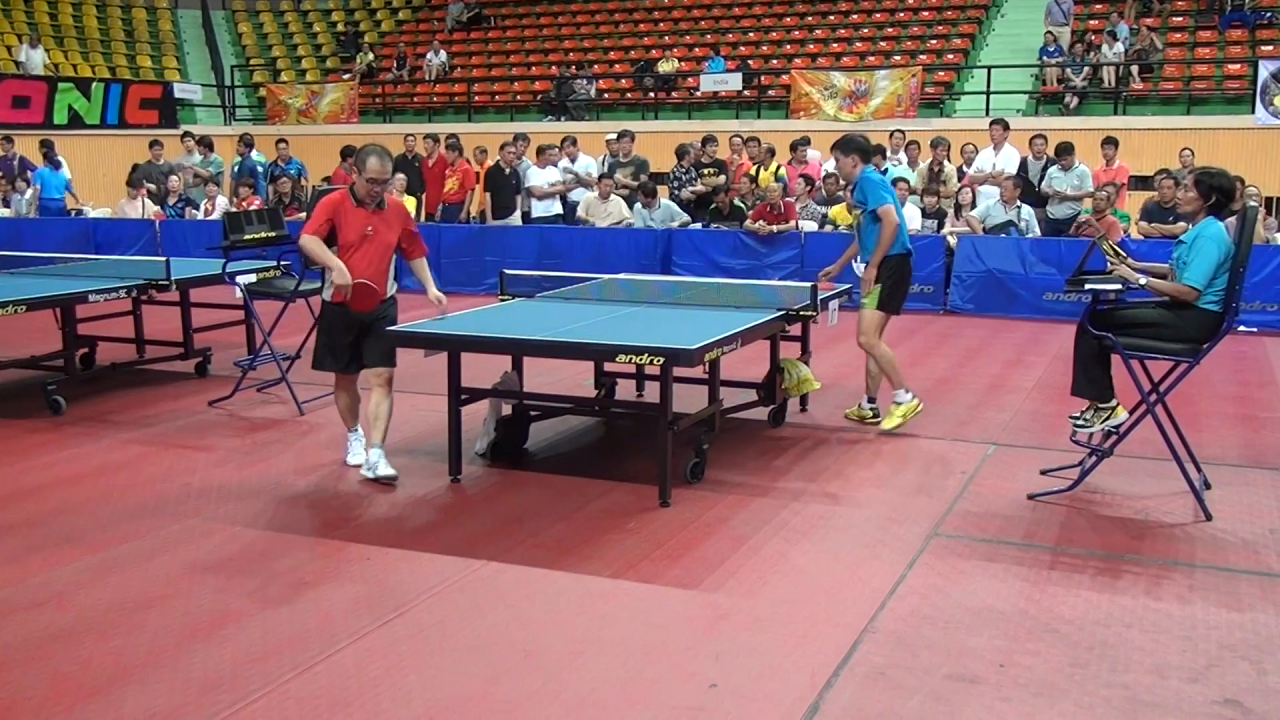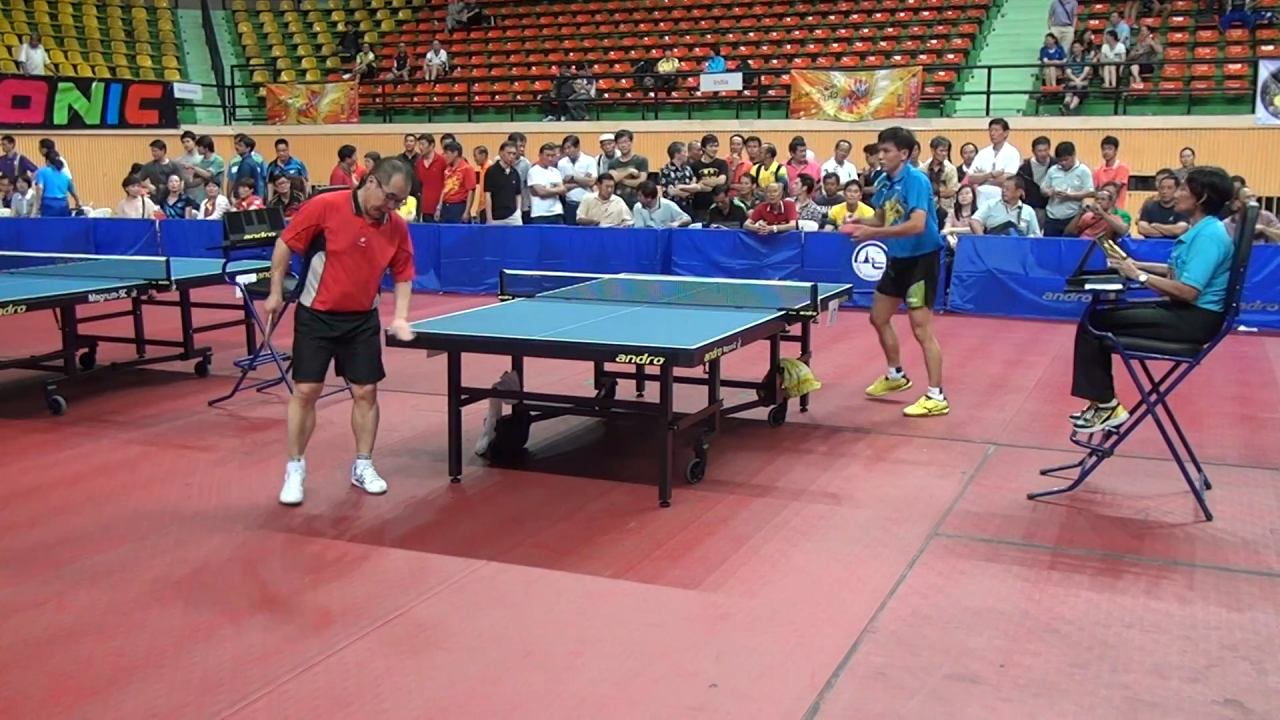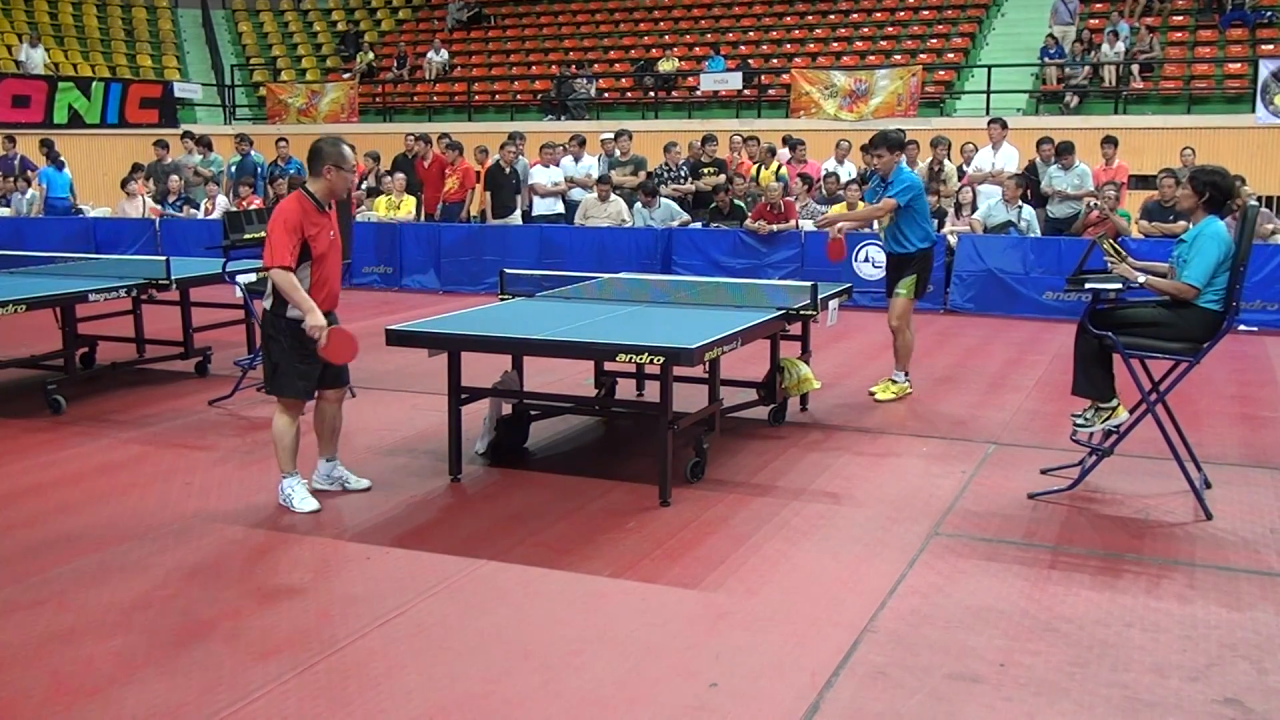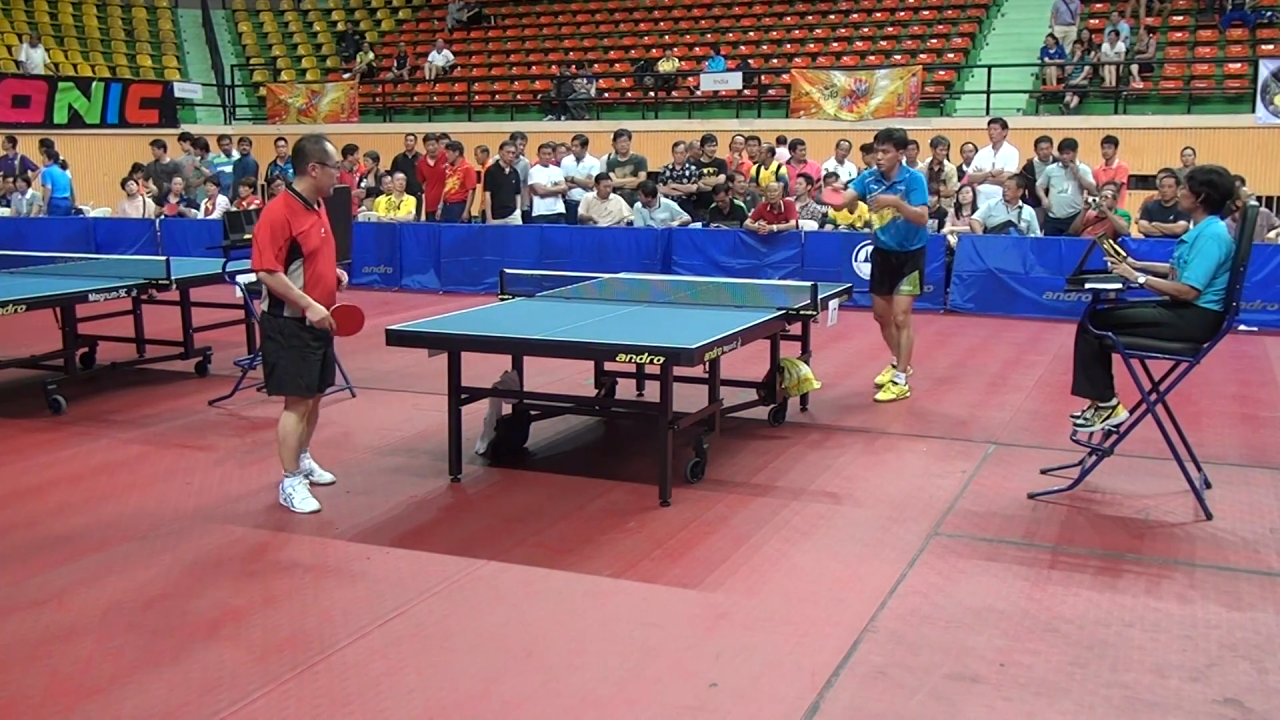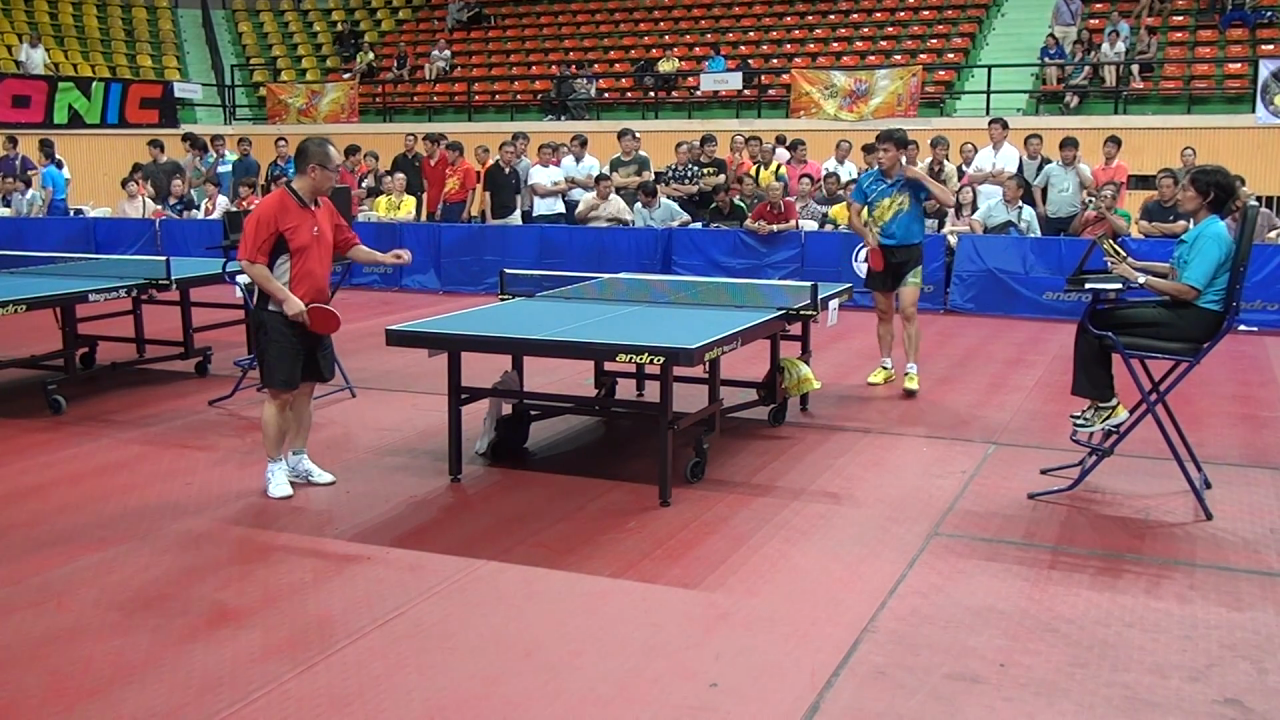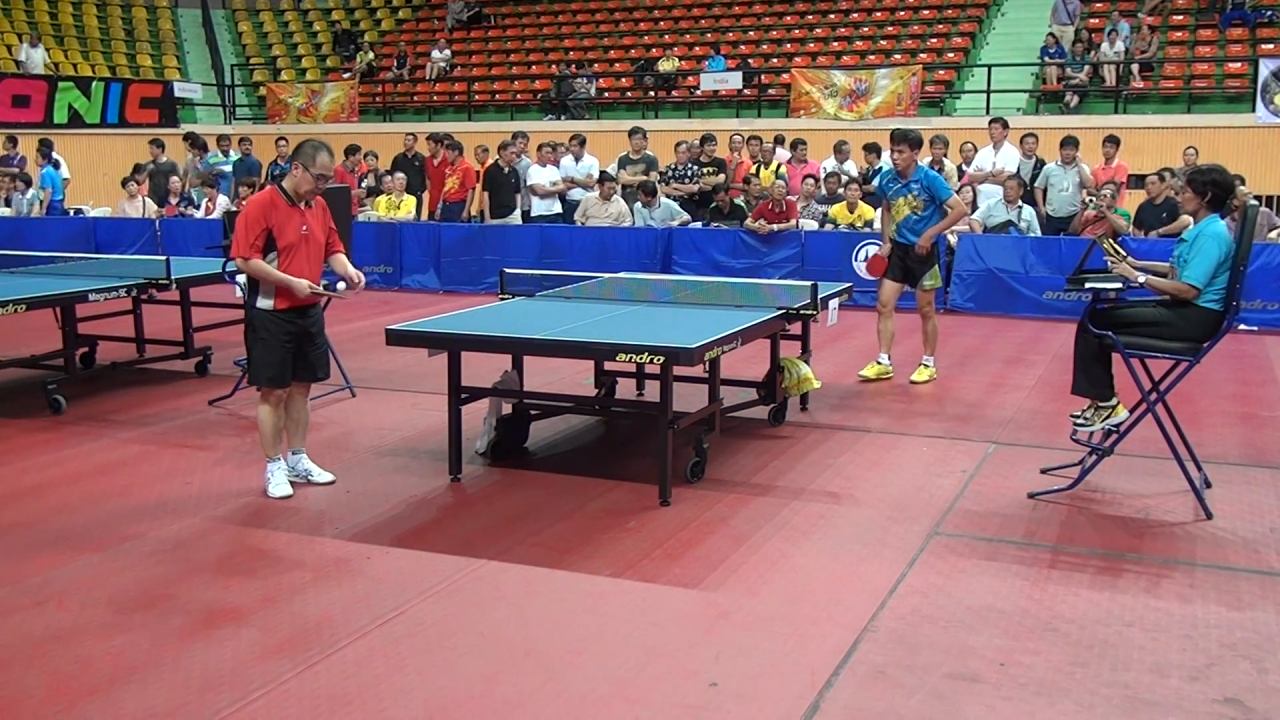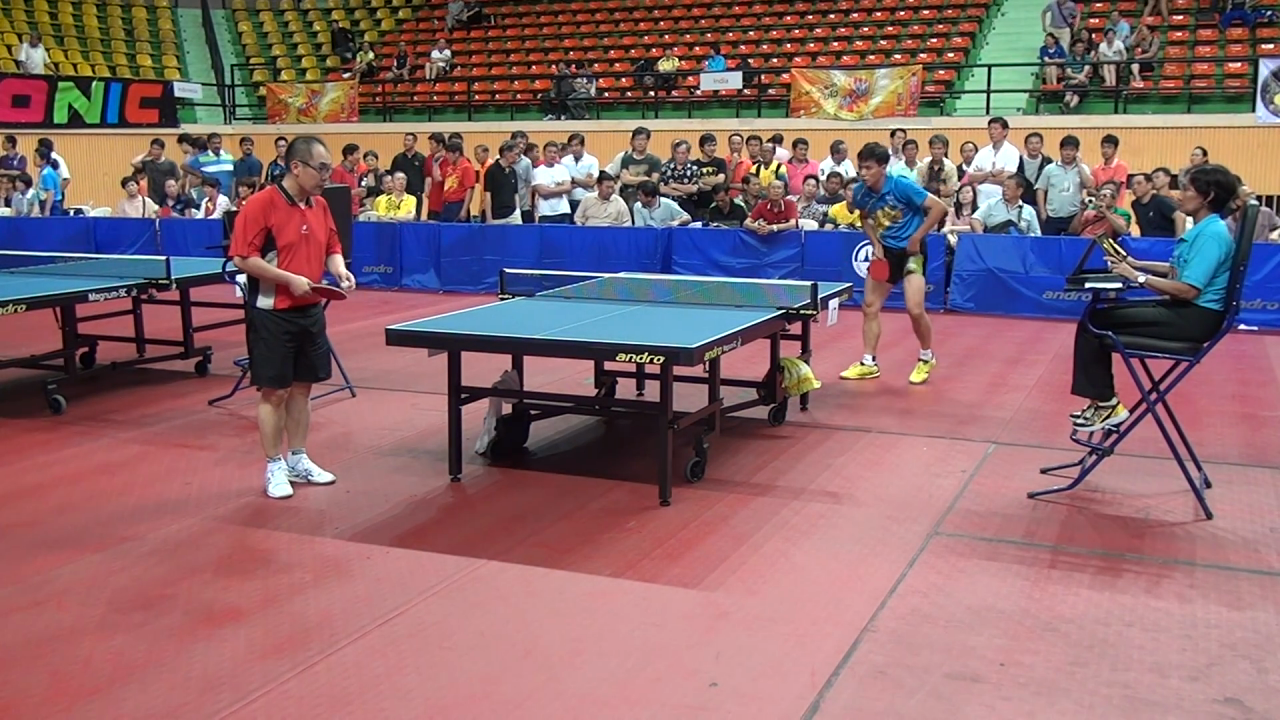
dt=0.5s
person 1, frame 1
left shoulder: (397, 210)
right shoulder: (333, 204)
left elbow: (414, 251)
right elbow: (308, 239)
left wrist: (430, 287)
right wrist: (337, 266)
left hip: (380, 307)
right hip: (339, 307)
left knee: (380, 378)
right knee: (345, 379)
left ankle: (374, 455)
right ankle: (355, 438)
person 1, frame 2
left shoulder: (397, 227)
right shoulder: (324, 207)
left elbow: (403, 275)
right elbow: (285, 245)
left wrist: (400, 317)
right wrist: (276, 291)
left hip: (362, 319)
right hip: (316, 315)
left knee: (366, 392)
right knee: (306, 391)
left ankle: (362, 466)
right ankle: (294, 468)
person 1, frame 3
left shoulder: (328, 207)
right shoulder: (290, 212)
right elbow: (279, 270)
right wrist: (310, 311)
left hip: (326, 320)
right hip: (291, 324)
left knee: (334, 392)
right knee: (291, 403)
left ankle: (328, 470)
right ankle: (289, 483)
person 1, frame 4
left shoulder: (317, 206)
right shoulder: (279, 212)
right elbow: (267, 271)
left wrist: (334, 272)
right wrist: (310, 305)
left hip: (317, 320)
right hip: (289, 323)
left knee: (313, 397)
right knee: (296, 402)
left ankle: (301, 460)
right ankle: (291, 483)
person 1, frame 5
left shoulder: (325, 207)
right shoulder: (271, 208)
left elbow: (348, 246)
right elbow: (249, 262)
left wrist: (383, 257)
right wrist: (287, 299)
right hip: (279, 317)
left knee: (305, 390)
right knee: (281, 394)
left ankle: (297, 460)
right ankle: (274, 468)
person 1, frame 6
left shoulder: (319, 206)
right shoulder: (261, 205)
left elbow: (331, 250)
right elbow: (243, 259)
left wrist: (348, 270)
right wrist: (290, 282)
left hip: (309, 313)
right hip: (271, 315)
left knee: (301, 388)
right knee: (273, 392)
left ankle: (298, 460)
right ankle: (274, 468)
person 1, frame 7
left shoulder: (320, 206)
right shoulder: (262, 205)
left elbow: (332, 248)
right elbow: (242, 258)
left wrist: (339, 270)
right wrist: (289, 279)
left hip: (311, 312)
right hip: (272, 315)
left knee: (301, 389)
right knee: (275, 392)
left ankle: (298, 460)
right ankle: (275, 468)
person 2, frame 1
left shoulder: (870, 181)
right shoulder: (862, 185)
left elbow: (892, 221)
left wrist: (873, 265)
right wrist: (839, 265)
left hip: (889, 265)
right hip: (880, 266)
left knee: (868, 339)
right knee: (868, 338)
left ankle: (904, 399)
right ankle: (869, 405)
person 2, frame 2
left shoulder: (916, 180)
right shoulder: (884, 182)
left elbow: (917, 225)
right elbow: (881, 219)
left wrist: (872, 233)
right wrist: (860, 223)
left hip: (921, 260)
right hip: (897, 260)
left knee: (921, 331)
right knee: (878, 318)
left ankle: (936, 398)
right ankle: (895, 375)
person 2, frame 3
left shoulder: (908, 181)
right shoulder: (878, 181)
left elbow: (880, 211)
right elbow: (868, 212)
left wrist: (838, 217)
right wrist: (844, 226)
left hip: (916, 256)
right hip: (896, 255)
left knee: (898, 321)
right knee: (897, 322)
left ankle: (901, 380)
right ankle: (898, 377)
person 2, frame 4
left shoulder: (914, 180)
right shoulder: (868, 178)
left elbow: (922, 219)
right elbow: (845, 201)
left wrist: (896, 203)
left hip: (909, 255)
right hip: (882, 253)
left knee: (901, 319)
right knee: (881, 315)
left ankle: (901, 381)
right ankle: (898, 364)
person 2, frame 5
left shoulder: (915, 178)
right shoulder: (867, 180)
left elbow: (949, 200)
right elbow: (854, 215)
left wrist: (920, 178)
right wrist: (866, 234)
left hip: (909, 251)
right hip: (880, 251)
left knee: (908, 311)
right knee: (883, 313)
left ankle: (911, 371)
right ankle: (886, 365)
person 2, frame 6
left shoulder: (930, 179)
right shoulder: (886, 179)
left elbow: (960, 210)
left wrist: (930, 234)
right wrist: (885, 241)
left hip: (922, 250)
right hip: (897, 248)
left knee: (926, 310)
right knee: (884, 306)
left ankle: (928, 364)
right ankle: (883, 363)
person 2, frame 7
left shoulder: (902, 186)
right shoulder: (860, 192)
left elbow: (939, 208)
left wrist: (917, 237)
right wrist: (875, 243)
left hip: (910, 249)
right hip: (885, 251)
left knee: (915, 309)
right knee: (869, 307)
left ankle: (926, 358)
right ankle: (869, 363)
person 3, frame 1
left shoulder: (1210, 236)
right shoulder: (1200, 230)
left elbow: (1189, 291)
left wrist: (1138, 279)
right wrist: (1137, 265)
left hip: (1193, 319)
right hip: (1182, 312)
left knee: (1094, 322)
right knee: (1097, 317)
left ankle: (1106, 405)
right ankle: (1103, 402)
person 3, frame 2
left shoulder: (1209, 235)
right shoulder: (1201, 230)
left elbow: (1188, 290)
left wrist: (1138, 275)
right wrist: (1136, 264)
left hip: (1193, 319)
right hip: (1181, 311)
left knee: (1094, 322)
right knee: (1097, 317)
left ankle: (1106, 404)
right ankle: (1104, 401)
person 3, frame 3
left shoulder: (1211, 235)
right shoulder: (1202, 230)
left elbow: (1188, 290)
left wrist: (1138, 277)
right wrist: (1137, 264)
left hip: (1193, 318)
right hip: (1182, 311)
left knee: (1094, 321)
right knee: (1098, 316)
left ankle: (1107, 404)
right ankle: (1105, 401)
person 3, frame 4
left shoulder: (1212, 235)
right shoulder: (1203, 230)
left elbow: (1188, 290)
left wrist: (1138, 277)
right wrist: (1137, 264)
left hip: (1194, 318)
right hip: (1183, 311)
left knee: (1094, 322)
right knee: (1098, 317)
left ankle: (1106, 404)
right ankle: (1104, 401)
person 3, frame 5
left shoulder: (1211, 235)
right shoulder: (1202, 230)
left elbow: (1188, 290)
left wrist: (1138, 277)
right wrist: (1138, 264)
left hip: (1193, 318)
right hip: (1182, 311)
left knee: (1094, 322)
right knee: (1097, 317)
left ankle: (1106, 403)
right ankle: (1104, 401)
person 3, frame 6
left shoulder: (1211, 234)
right shoulder: (1203, 229)
left elbow: (1188, 289)
left wrist: (1138, 277)
right wrist: (1137, 264)
left hip: (1194, 318)
right hip: (1183, 311)
left knee: (1094, 322)
right knee: (1098, 316)
left ankle: (1106, 403)
right ankle: (1104, 400)
person 3, frame 7
left shoulder: (1211, 234)
right shoulder: (1203, 229)
left elbow: (1188, 289)
left wrist: (1138, 277)
right wrist: (1137, 264)
left hip: (1194, 318)
right hip: (1183, 311)
left knee: (1094, 321)
right knee: (1098, 315)
left ankle: (1106, 403)
right ankle: (1104, 400)
